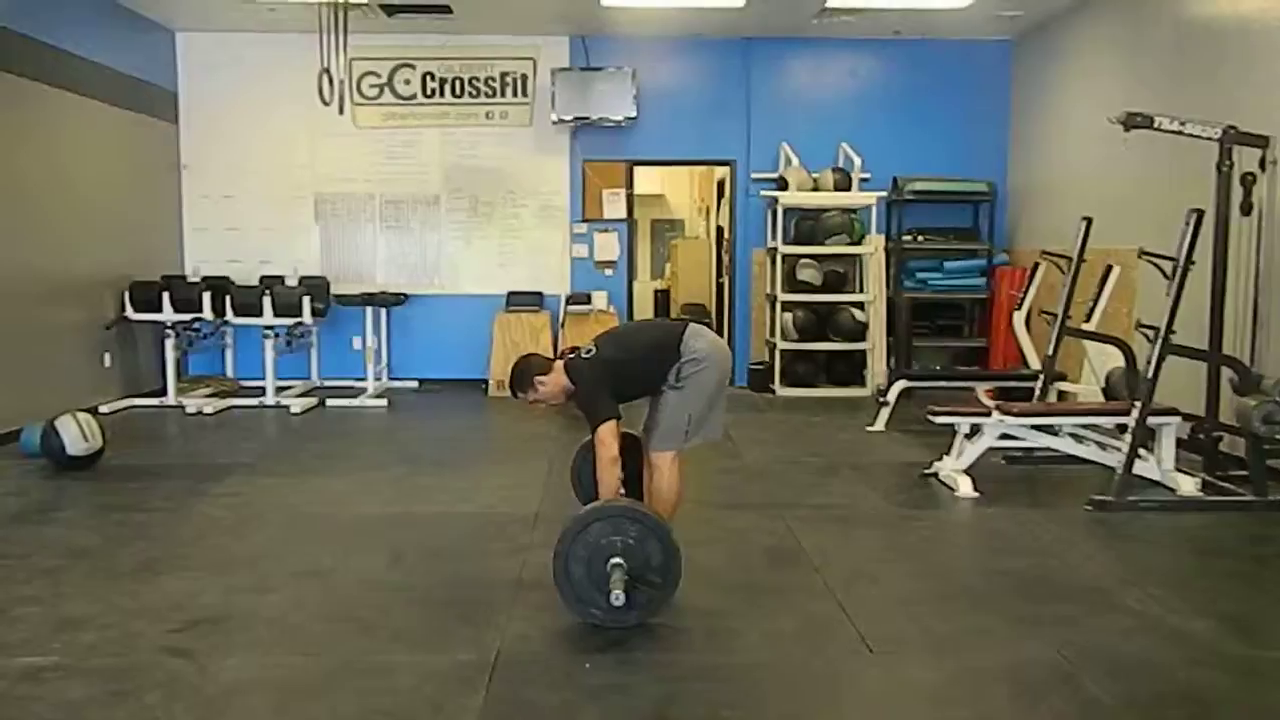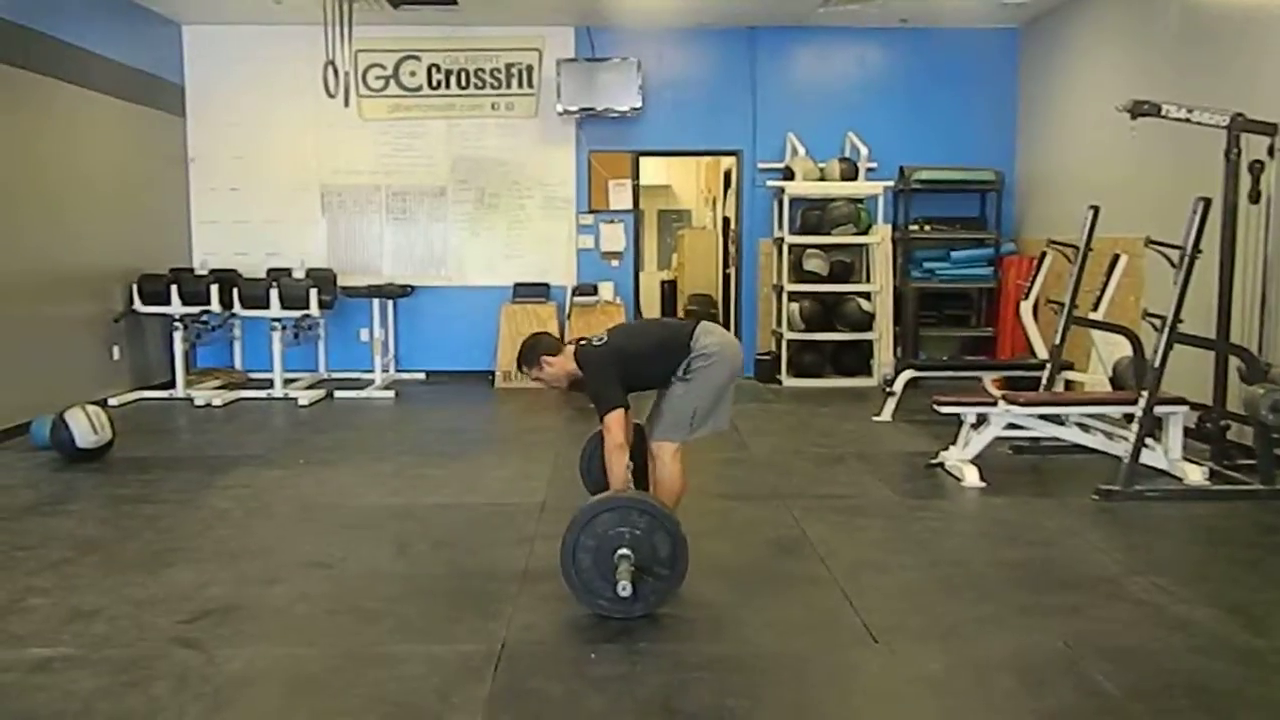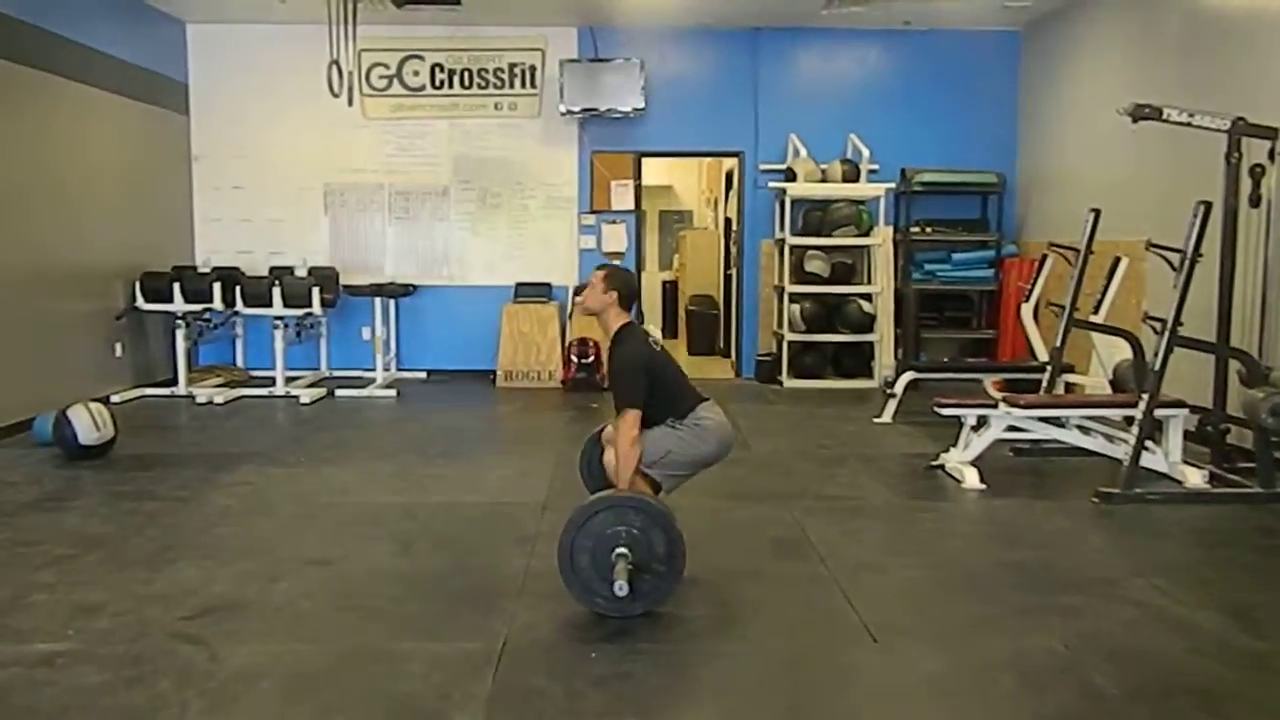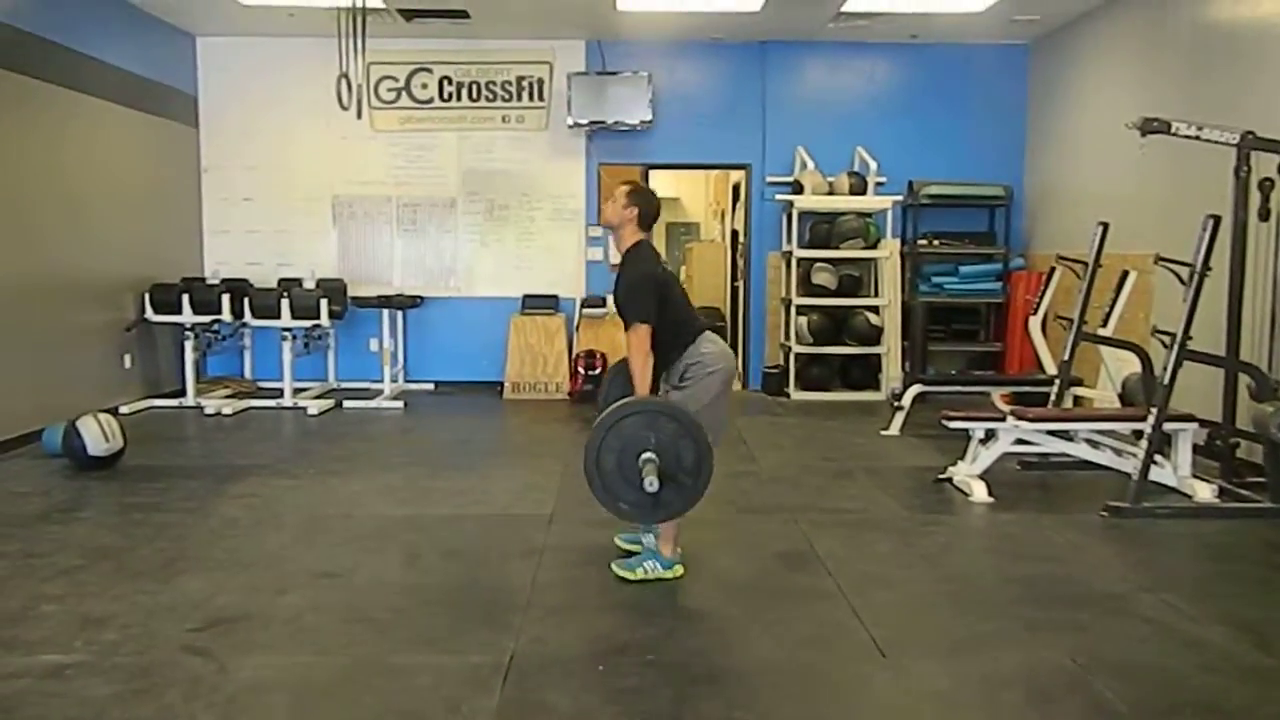
dt=0.7s
person 1, frame 1
left shoulder: (588, 382)
right shoulder: (581, 366)
left elbow: (609, 454)
right elbow: (609, 428)
right wrist: (612, 483)
left hip: (698, 356)
right hip: (697, 347)
left knee: (662, 453)
right knee: (653, 445)
person 1, frame 2
left shoulder: (596, 368)
right shoulder: (594, 354)
left elbow: (616, 442)
right elbow: (621, 415)
right wrist: (622, 475)
left hip: (711, 352)
right hip: (707, 346)
left knee: (664, 444)
right knee: (659, 437)
person 1, frame 3
left shoulder: (628, 353)
right shoulder: (631, 340)
left elbow: (630, 432)
left hip: (702, 430)
right hip: (700, 420)
left knee: (616, 460)
right knee: (610, 436)
person 1, frame 4
left shoulder: (636, 270)
right shoulder: (640, 261)
left elbow: (640, 342)
right elbow: (644, 337)
right wrist: (642, 400)
left hip: (702, 363)
right hip: (691, 359)
left ankle: (665, 556)
right ankle: (659, 533)
